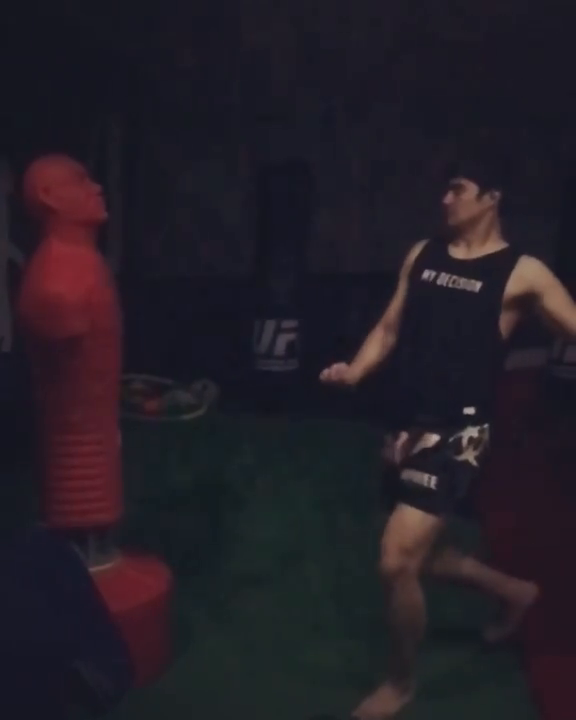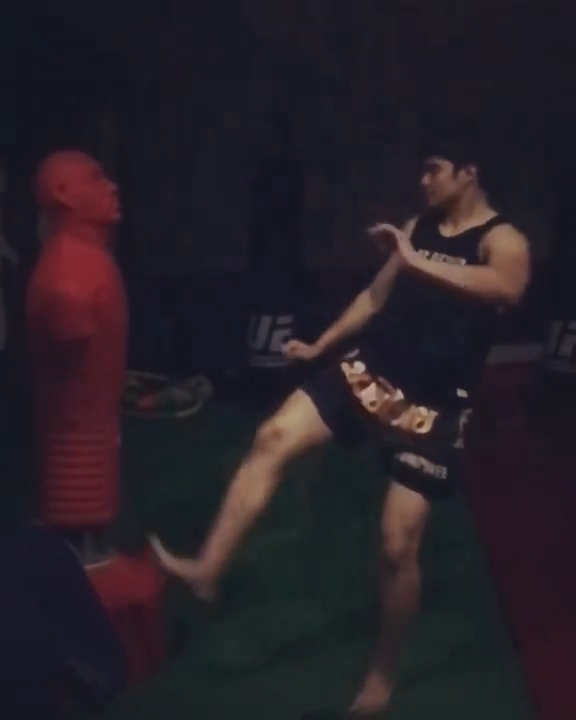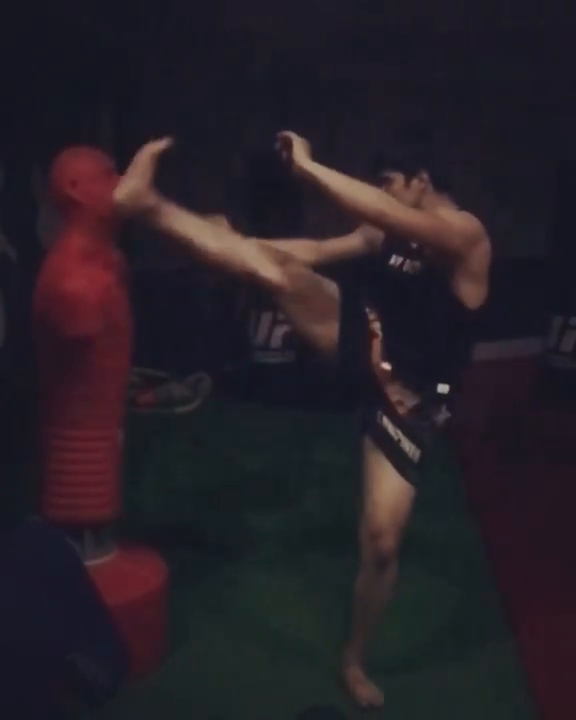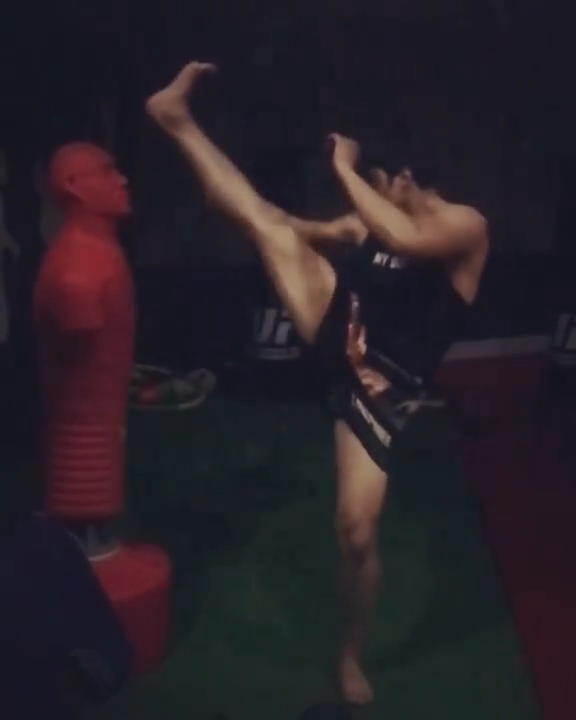
dt=1s
person 1, frame 1
left shoulder: (521, 272)
right shoulder: (422, 254)
right elbow: (389, 328)
right wrist: (355, 370)
left hip: (457, 434)
right hip: (407, 427)
left knee: (397, 562)
right knee: (419, 555)
right ankle: (515, 591)
person 1, frame 2
left shoulder: (504, 240)
right shoulder: (420, 227)
left elbow: (507, 288)
left wrist: (413, 259)
right wrist: (319, 346)
left hip: (434, 404)
right hip: (369, 369)
left knee: (398, 545)
right knee: (273, 438)
left ankle: (382, 671)
right ankle: (208, 569)
person 1, frame 3
left shoulder: (463, 233)
right shoulder: (391, 233)
left elbow: (396, 217)
right elbow: (315, 251)
left wrist: (307, 165)
right wrist: (243, 243)
left hip: (410, 399)
right hip: (366, 347)
left knee: (382, 541)
right knee: (280, 271)
left ankle: (353, 662)
right ankle: (151, 201)
person 1, frame 4
left shoulder: (464, 225)
right shoulder: (371, 222)
left elbow: (410, 242)
right elbow: (299, 230)
left wrist: (345, 171)
right wrist: (230, 199)
left hip: (381, 387)
right hip: (344, 336)
left knee: (358, 531)
right knee: (266, 223)
left ankle: (351, 657)
person 2, frame 1
left shoulder: (83, 259)
right shoulder: (56, 276)
right elbow: (63, 362)
left hip: (94, 421)
right hip: (77, 430)
left knee: (94, 525)
right knee: (84, 534)
person 2, frame 2
left shoulder: (89, 256)
right shoulder: (67, 273)
right elbow: (71, 362)
left hip: (93, 421)
right hip: (77, 428)
left knee: (88, 529)
right knee: (79, 535)
person 2, frame 3
left shoulder: (98, 251)
right shoulder: (75, 270)
right elbow: (78, 360)
left wrist: (128, 385)
left hip: (98, 417)
right hip: (81, 424)
left knee: (90, 522)
right knee: (80, 526)
person 2, frame 4
left shoulder: (99, 248)
right shoulder: (75, 266)
right elbow: (79, 355)
left wrist: (131, 384)
left hip: (100, 414)
right hip: (83, 420)
left knee: (94, 516)
right knee: (82, 521)
